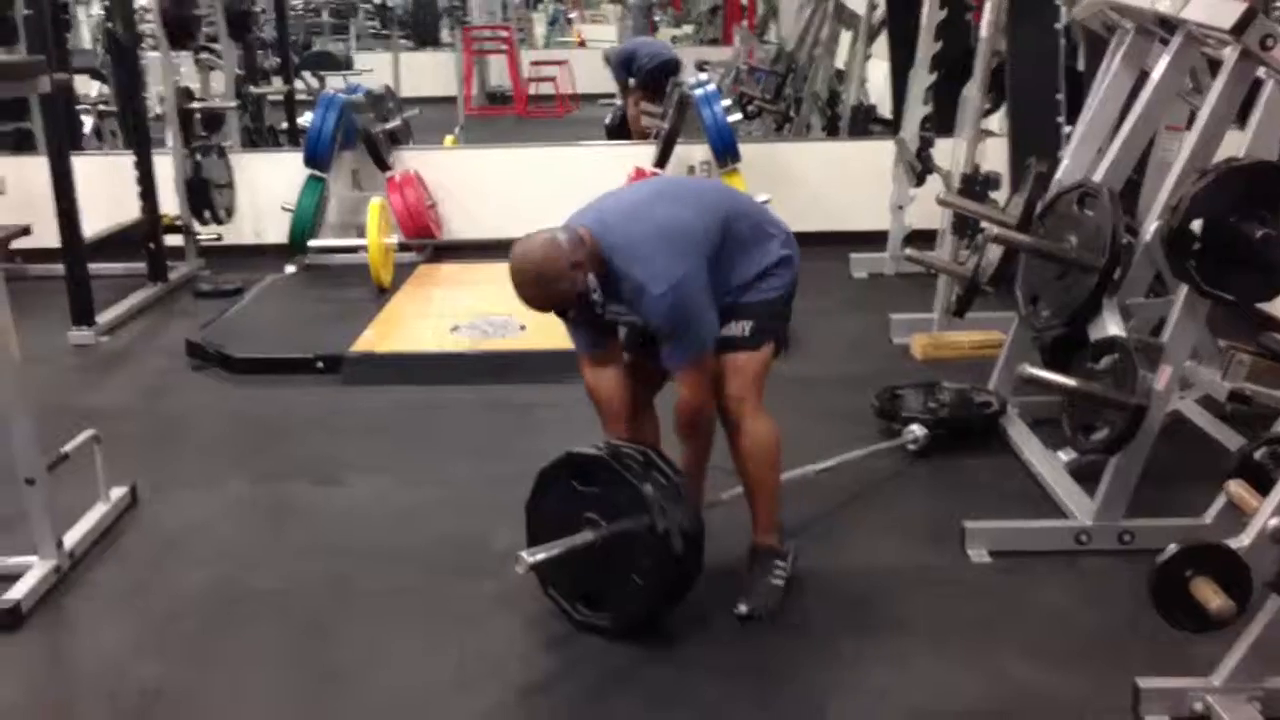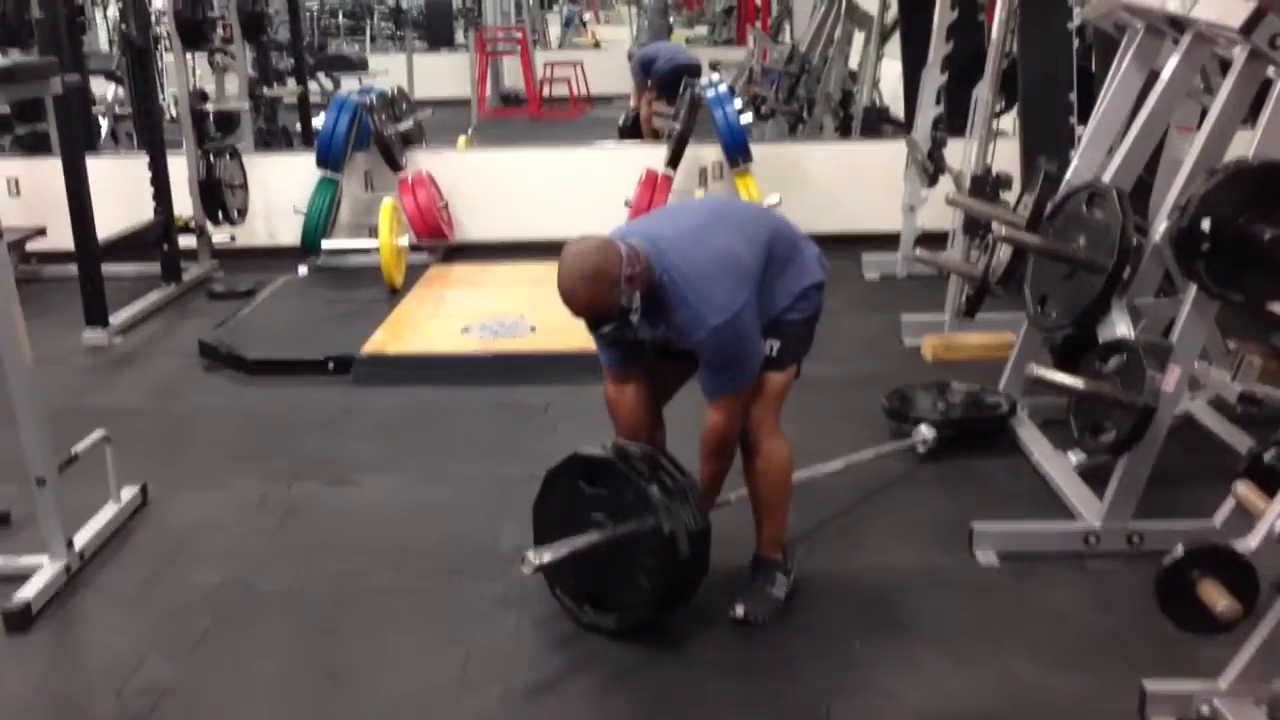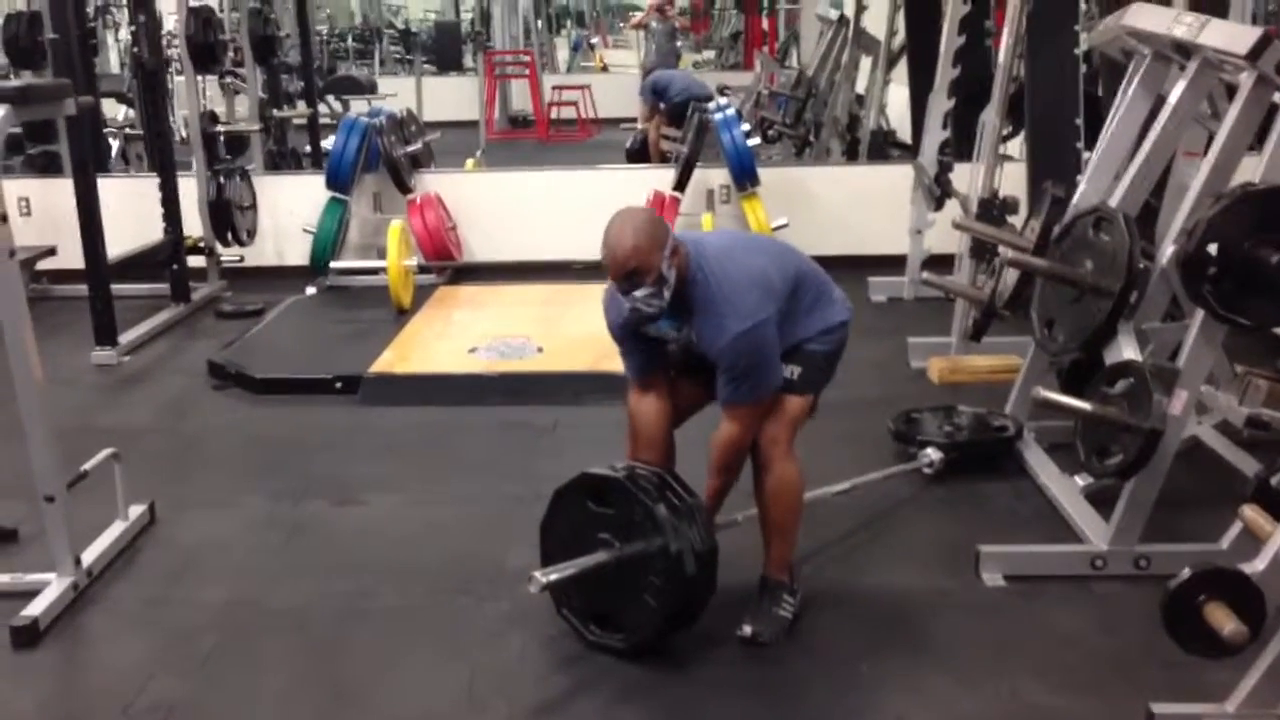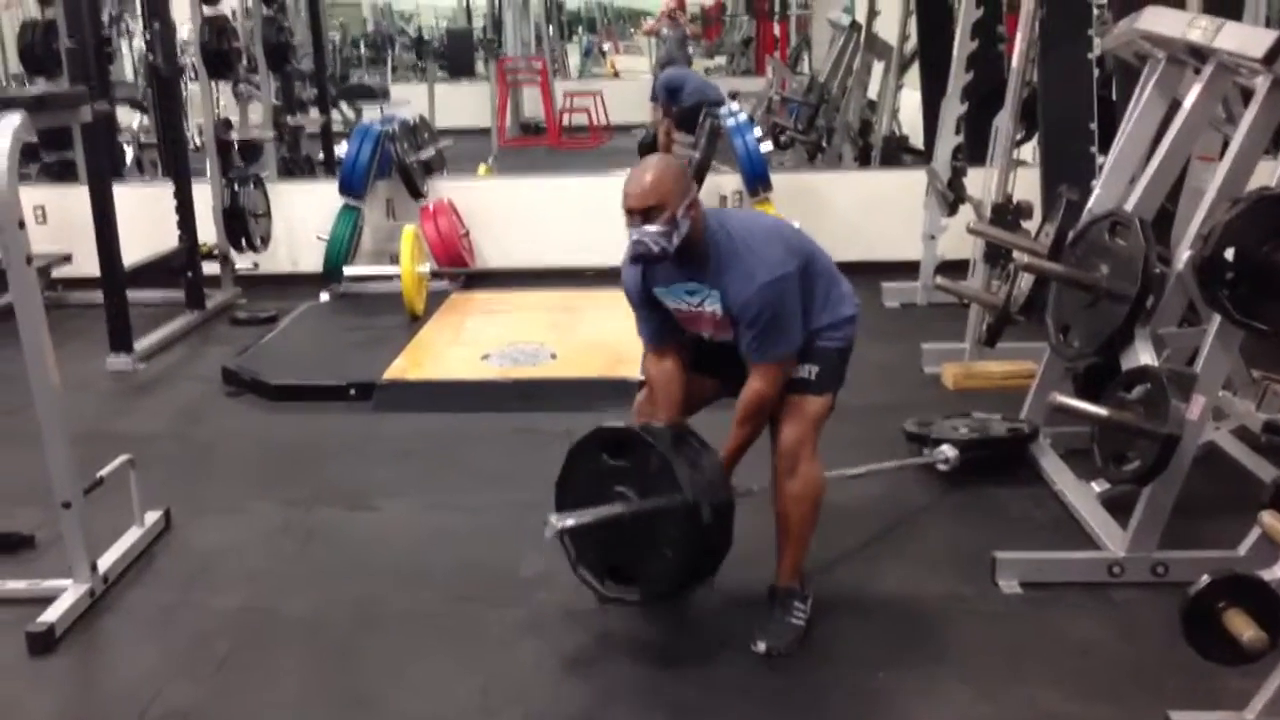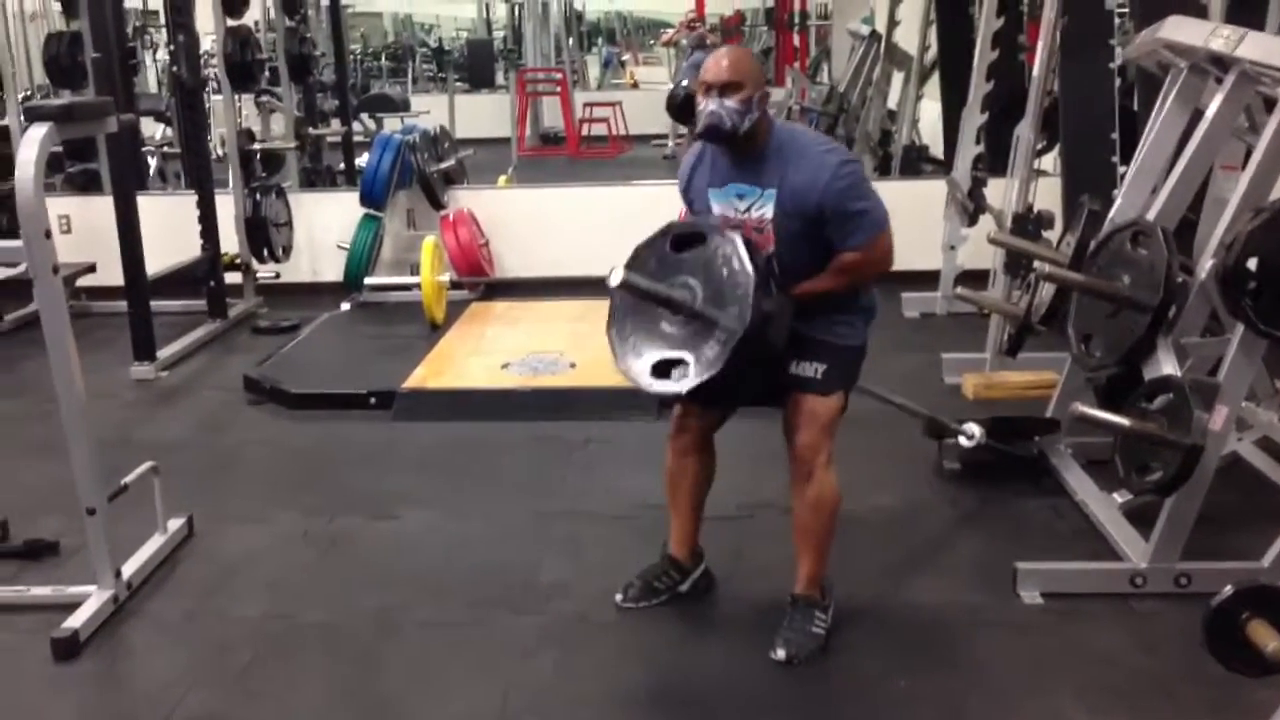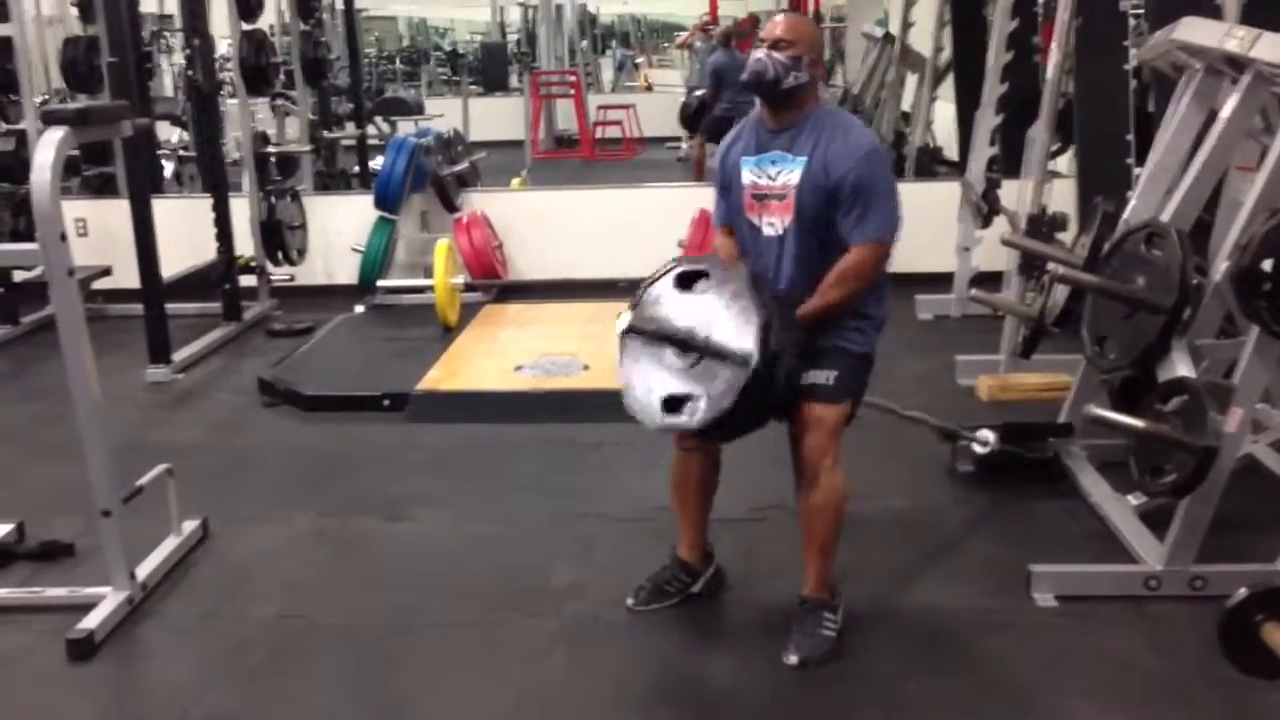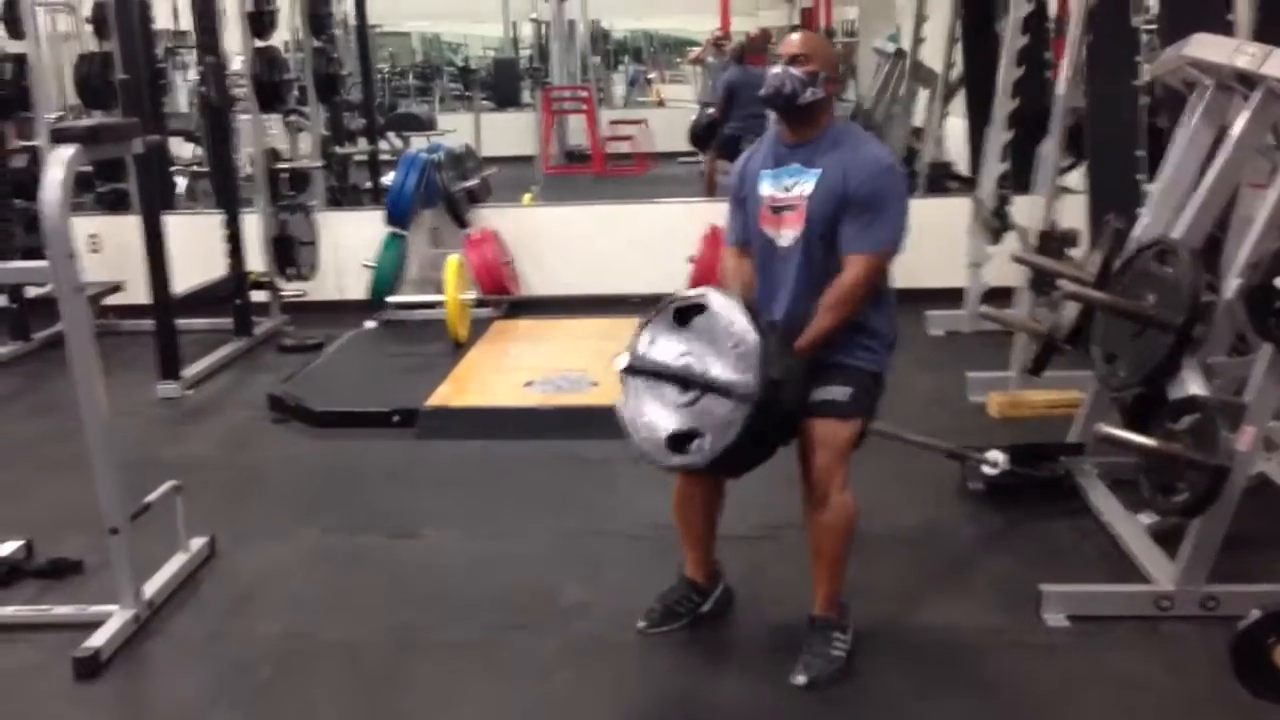
dt=0.7s
person 1, frame 1
left shoulder: (660, 278)
right shoulder: (565, 262)
left elbow: (695, 387)
right elbow: (602, 368)
left wrist: (689, 484)
left hip: (756, 268)
right hip: (692, 262)
left knee: (737, 402)
right knee: (632, 393)
left ankle: (769, 549)
person 1, frame 2
left shoulder: (711, 308)
right shoulder: (605, 281)
left elbow: (725, 417)
right elbow: (624, 387)
left wrist: (699, 505)
left hip: (785, 285)
left knee: (755, 422)
right knee: (642, 401)
left ankle: (773, 562)
person 1, frame 3
left shoulder: (737, 311)
right shoulder: (623, 303)
left elbow: (738, 426)
right elbow: (647, 394)
left wrist: (702, 515)
left hip: (808, 327)
left knee: (769, 442)
right knee: (646, 423)
left ankle: (780, 583)
person 1, frame 4
left shoulder: (758, 266)
right shoulder: (641, 267)
left elbow: (765, 383)
right elbow: (663, 357)
left wrist: (721, 469)
left hip: (815, 328)
right hip: (720, 332)
left knee: (792, 442)
right knee: (649, 412)
left ankle: (790, 590)
person 1, frame 5
left shoulder: (821, 170)
right shoulder: (698, 165)
left elbow: (874, 256)
left wrist: (790, 295)
left hip: (824, 317)
left knee: (808, 446)
right knee: (686, 423)
left ankle: (810, 598)
right ankle: (682, 563)
person 1, frame 6
left shoulder: (853, 150)
right shoulder: (736, 143)
left elbow: (867, 259)
right elbow: (727, 237)
left wrist: (794, 322)
left hip: (832, 324)
left knee: (814, 448)
right knee: (689, 424)
left ankle: (820, 600)
right ankle: (693, 564)
person 1, frame 7
left shoulder: (869, 166)
right shoulder: (753, 161)
left elbow: (860, 277)
right elbow: (739, 257)
left wrist: (797, 353)
left hip: (842, 346)
right hip: (762, 337)
left knee: (823, 468)
left ankle: (829, 619)
right ankle: (701, 584)
